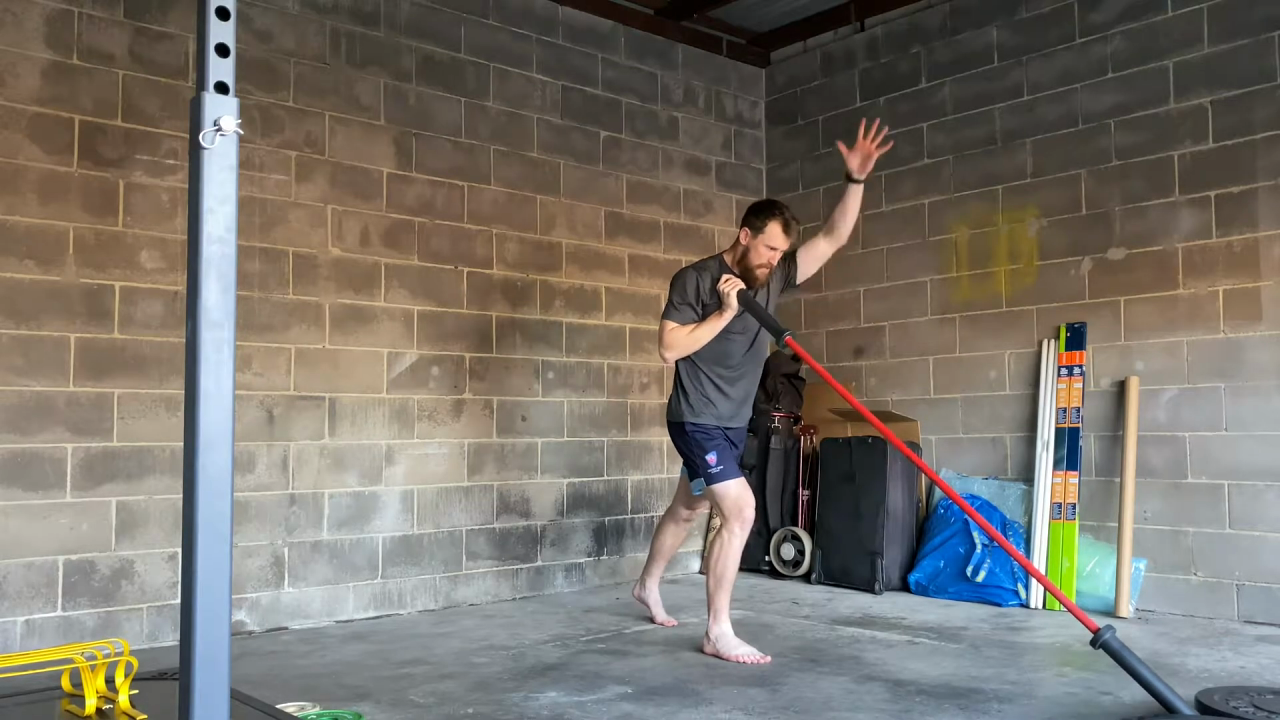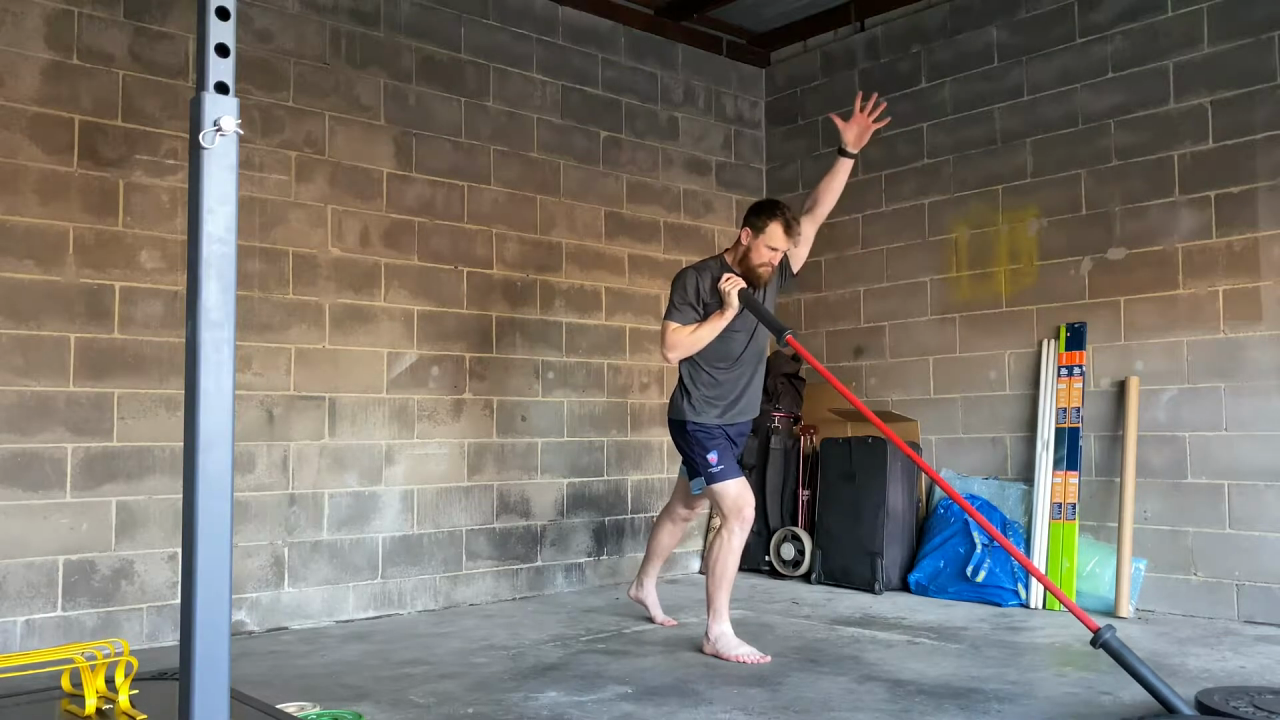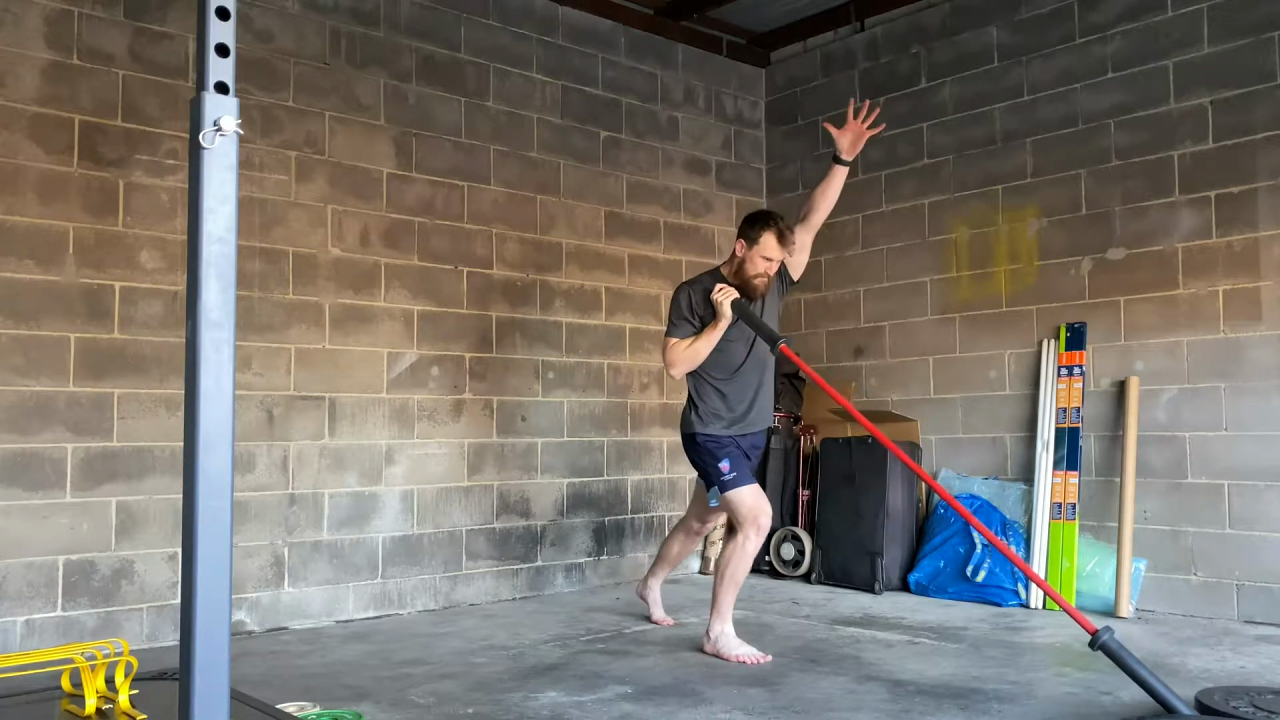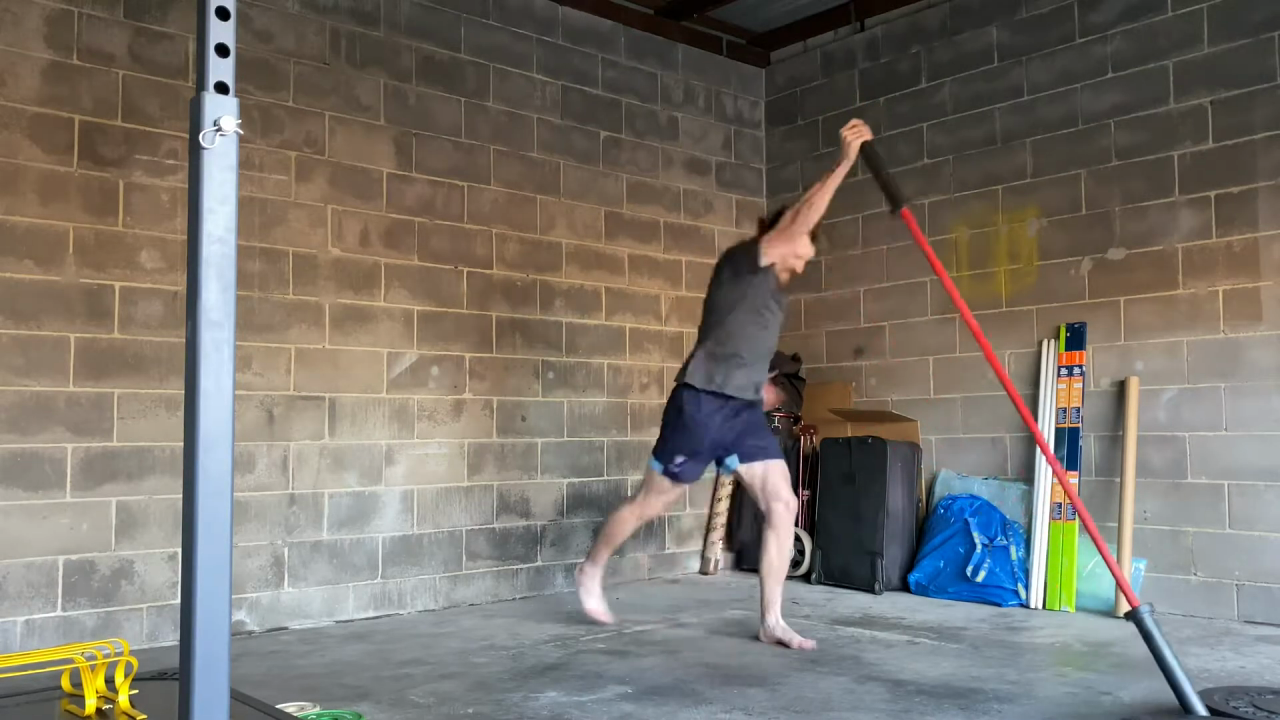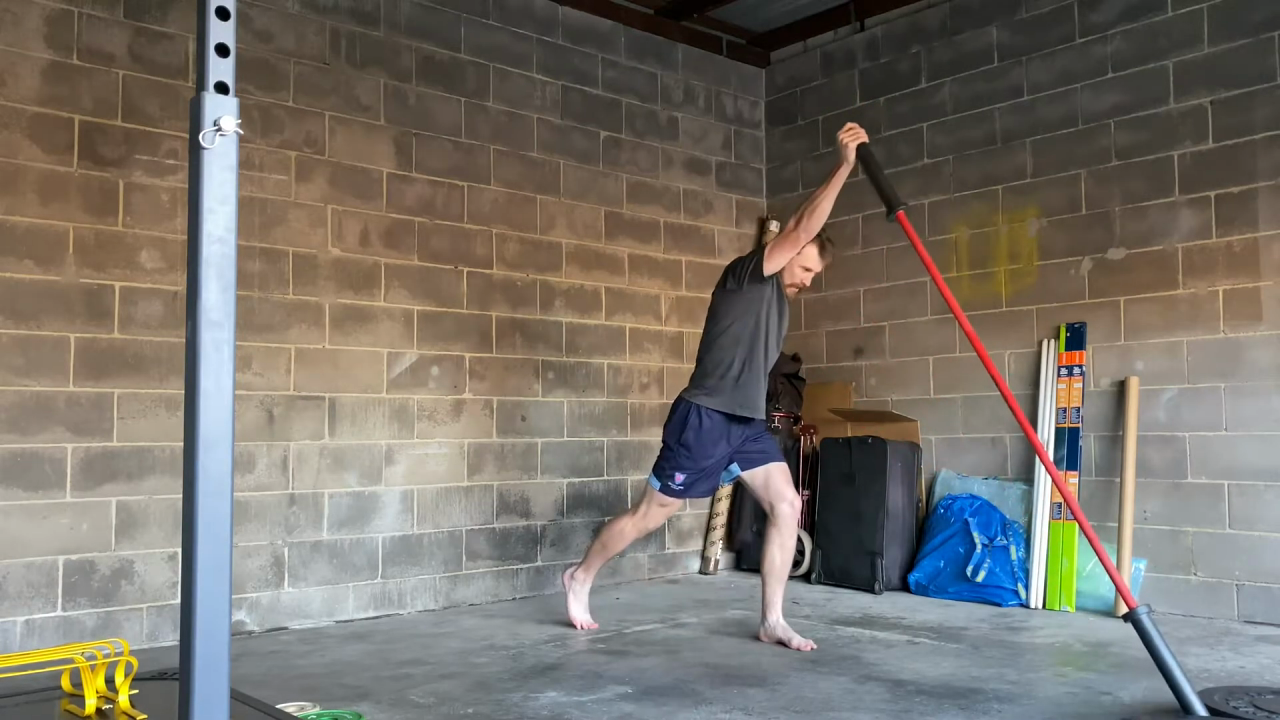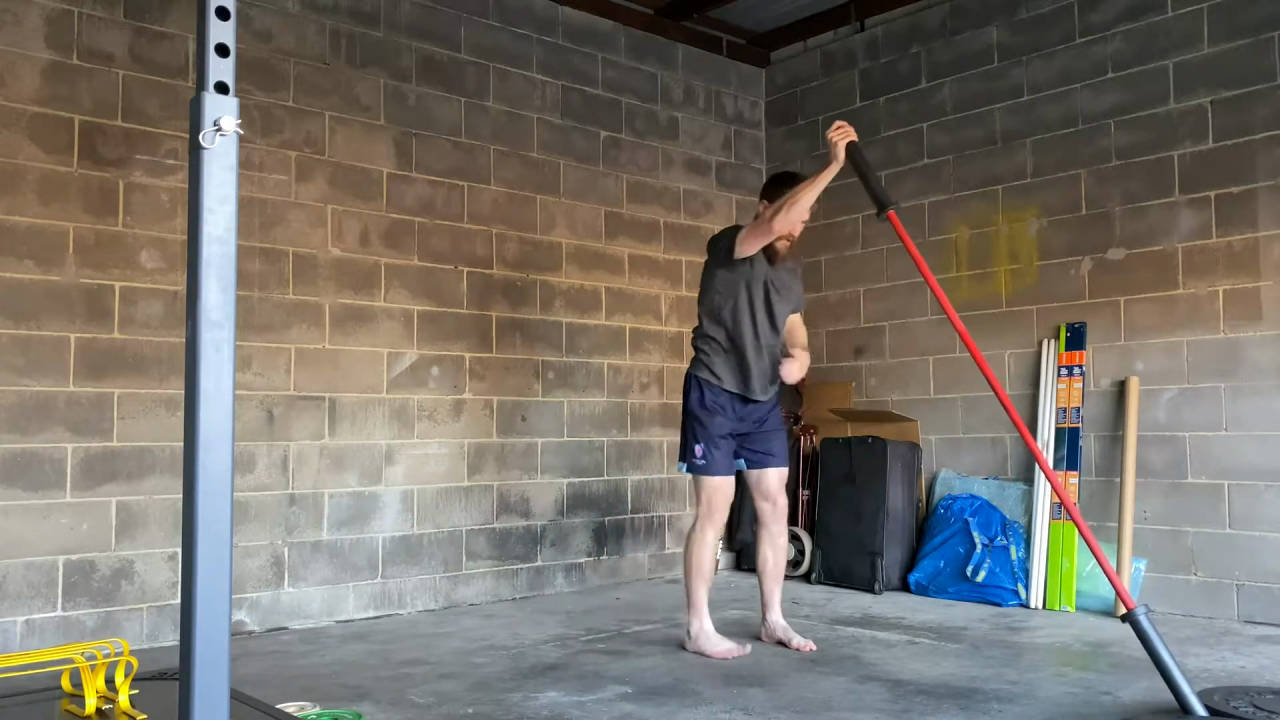
dt=0.5s
person 1, frame 1
left shoulder: (774, 277)
right shoulder: (694, 279)
left elbow: (834, 236)
right elbow: (670, 348)
left wrist: (856, 178)
right wrist: (723, 312)
left hip: (733, 422)
right hip: (698, 421)
left knee: (686, 509)
right knee: (740, 511)
left ankle: (647, 585)
right ankle: (718, 633)
person 1, frame 2
left shoulder: (772, 273)
right shoulder: (696, 280)
left elbow: (815, 213)
right elbow: (673, 348)
left wrist: (849, 151)
right wrist: (727, 310)
left hip: (735, 420)
right hip: (699, 420)
left knee: (684, 508)
right knee: (740, 511)
left ankle: (644, 585)
right ankle: (718, 633)
person 1, frame 3
left shoulder: (774, 282)
right shoulder: (693, 294)
left elbow: (812, 220)
right elbow: (675, 364)
left wrist: (843, 158)
right wrist: (720, 322)
left hip: (752, 432)
right hip: (712, 433)
left knee: (700, 522)
right knee: (756, 520)
left ankle: (650, 584)
right ankle: (718, 633)
person 1, frame 4
left shoulder: (771, 284)
right shoulder: (743, 258)
right elbow: (800, 221)
right wrist: (845, 163)
left hip: (742, 406)
right hip: (702, 401)
left knee: (784, 504)
right knee: (653, 501)
left ankle: (772, 620)
right ankle: (592, 571)
person 1, frame 5
left shoulder: (776, 295)
right shoulder: (745, 276)
right elbow: (802, 230)
right wrist: (844, 166)
left hip: (747, 420)
right hip: (706, 417)
left knee: (787, 506)
right knee: (650, 514)
left ankle: (772, 620)
right ankle: (580, 578)
person 1, frame 6
left shoulder: (786, 267)
right shoulder: (728, 246)
left elbow: (793, 325)
right elbow: (774, 222)
left wrist: (799, 354)
right wrist: (833, 166)
left hip: (763, 400)
right hip: (714, 395)
left knee: (774, 507)
right knee: (716, 510)
left ankle: (773, 619)
right ankle: (698, 625)
